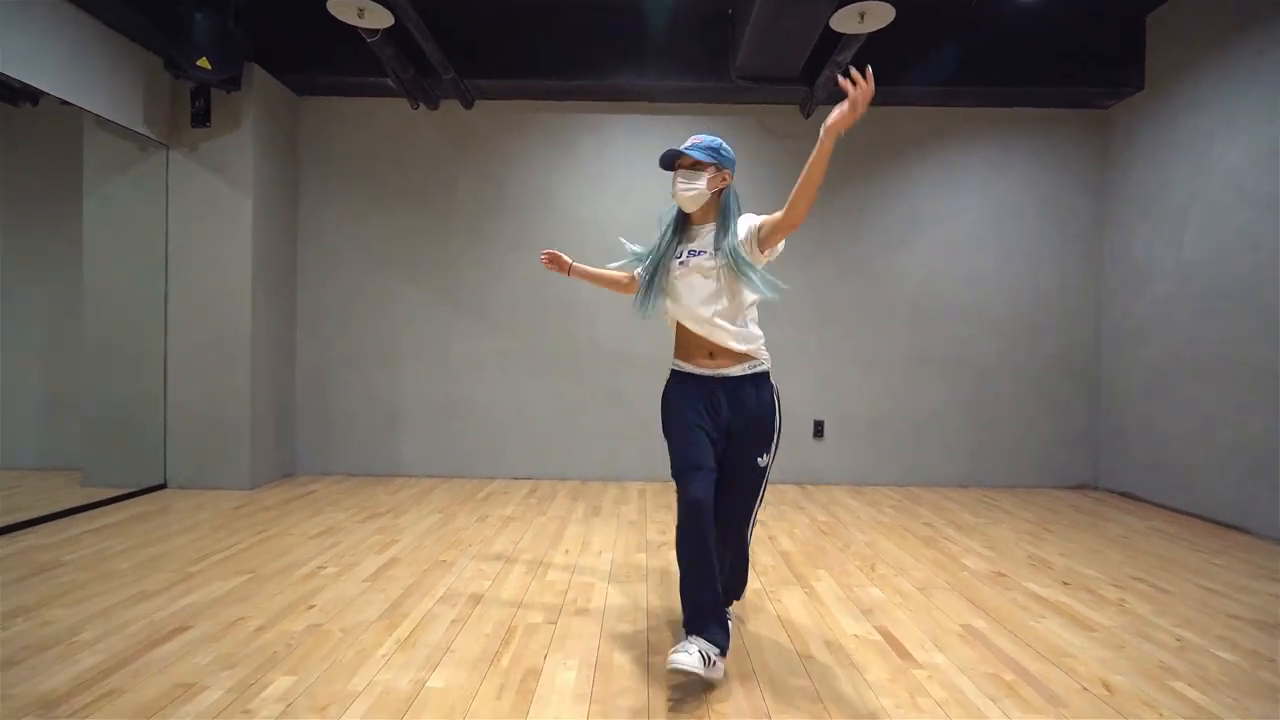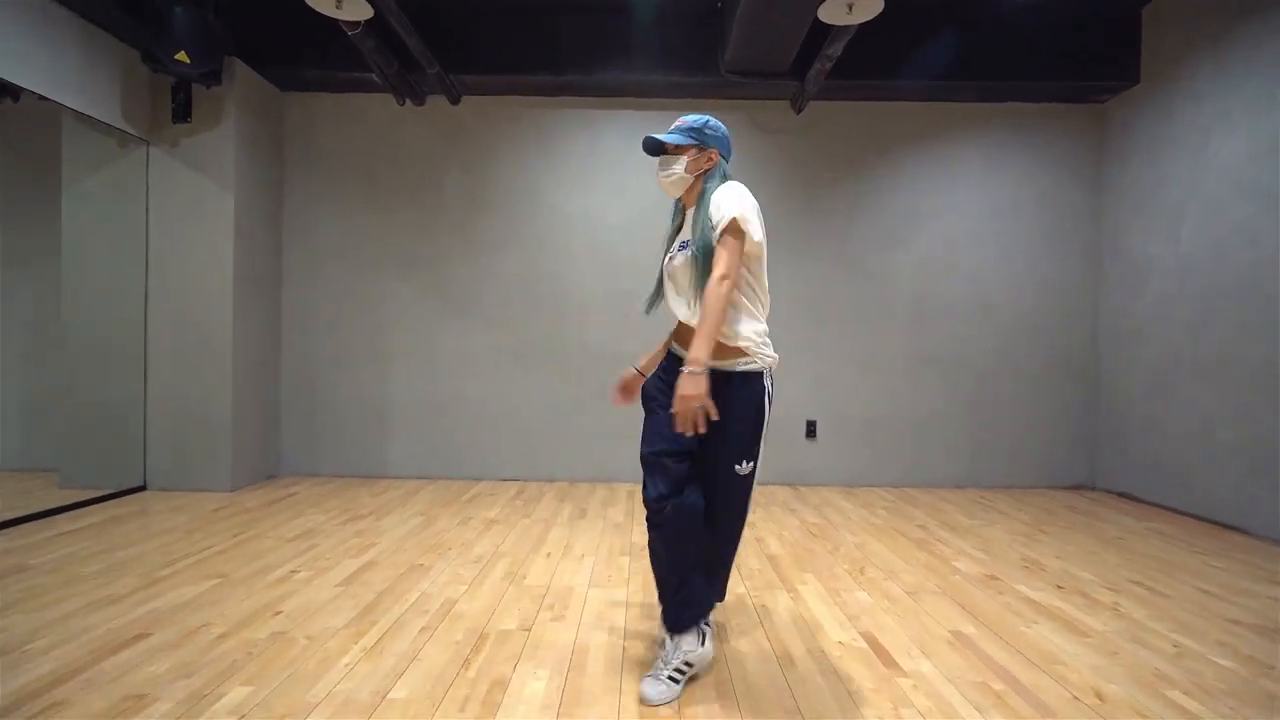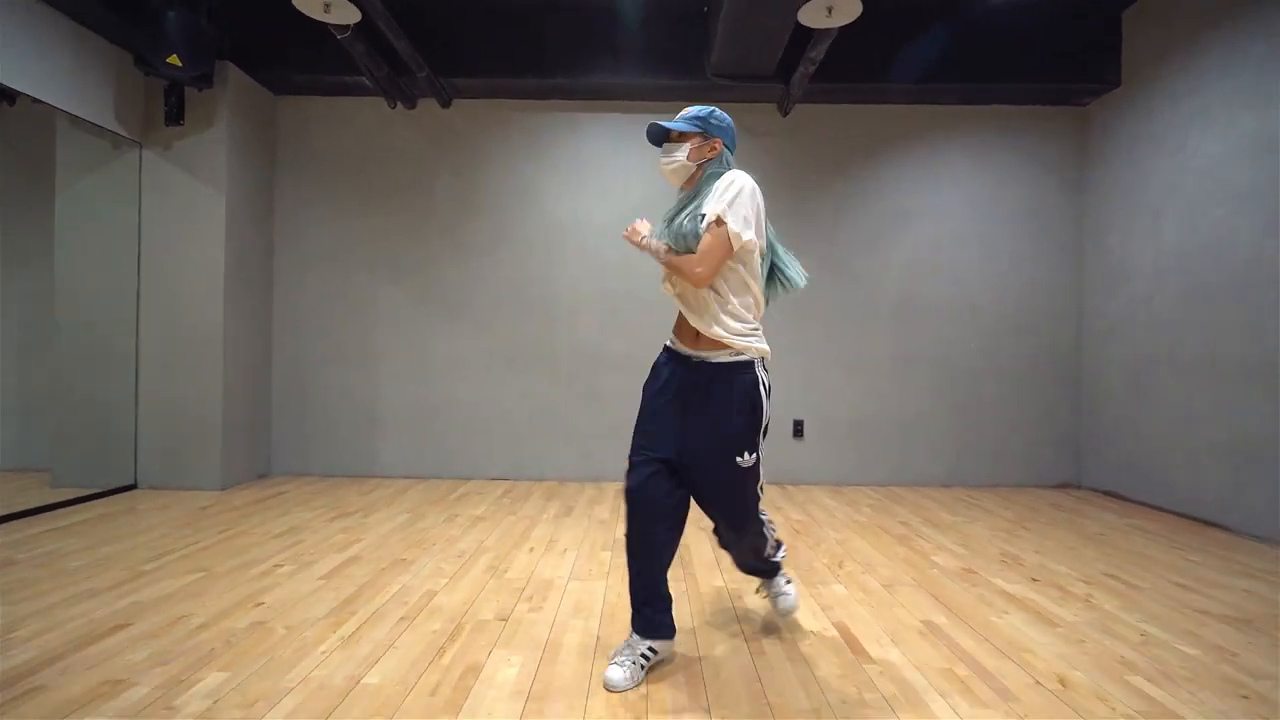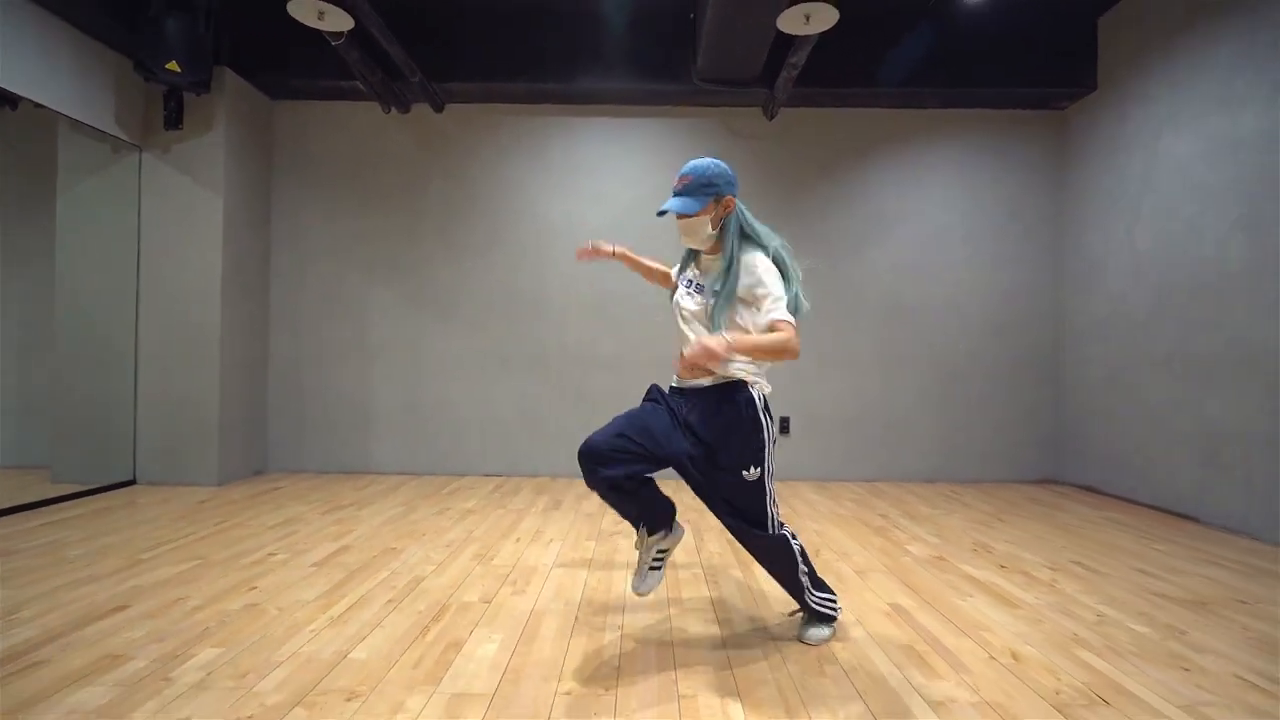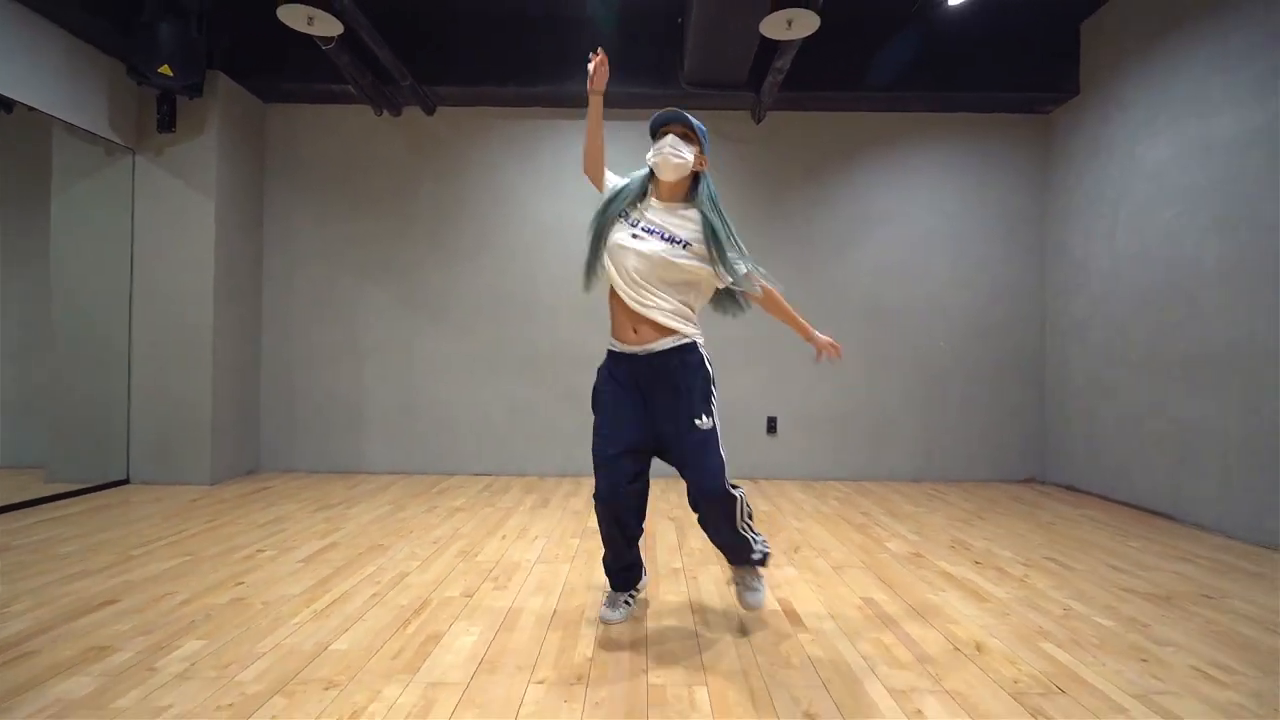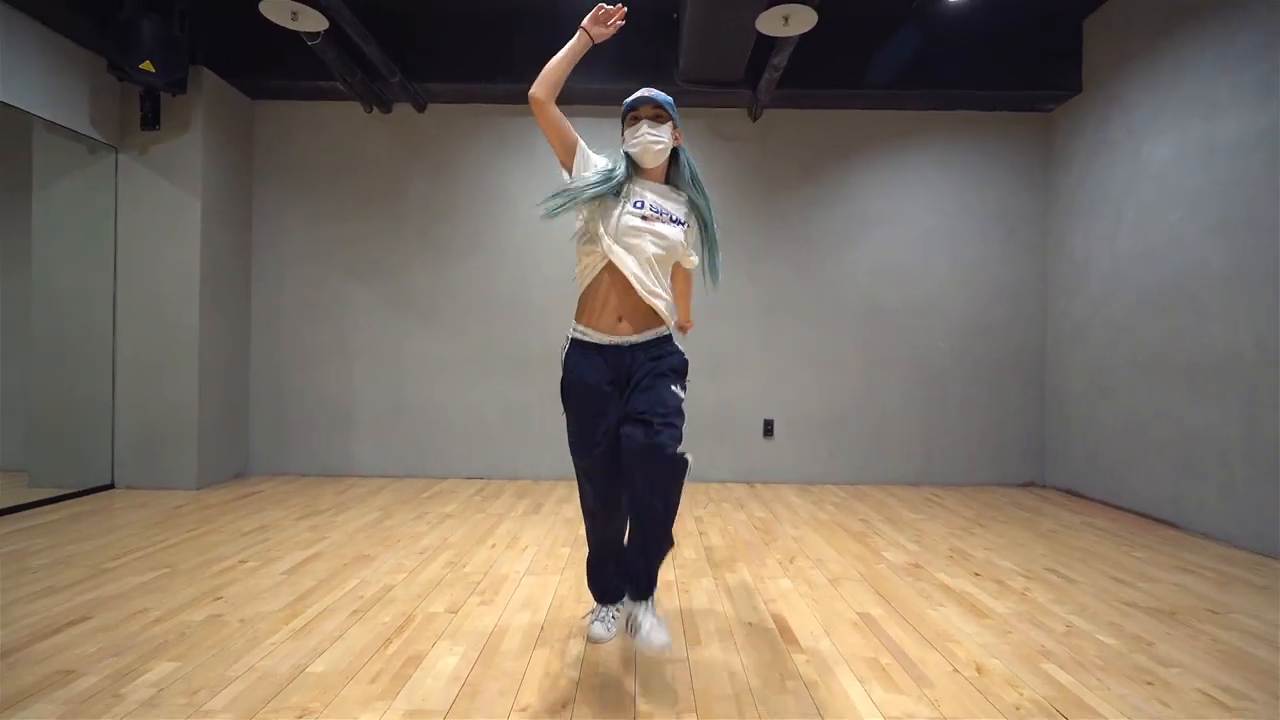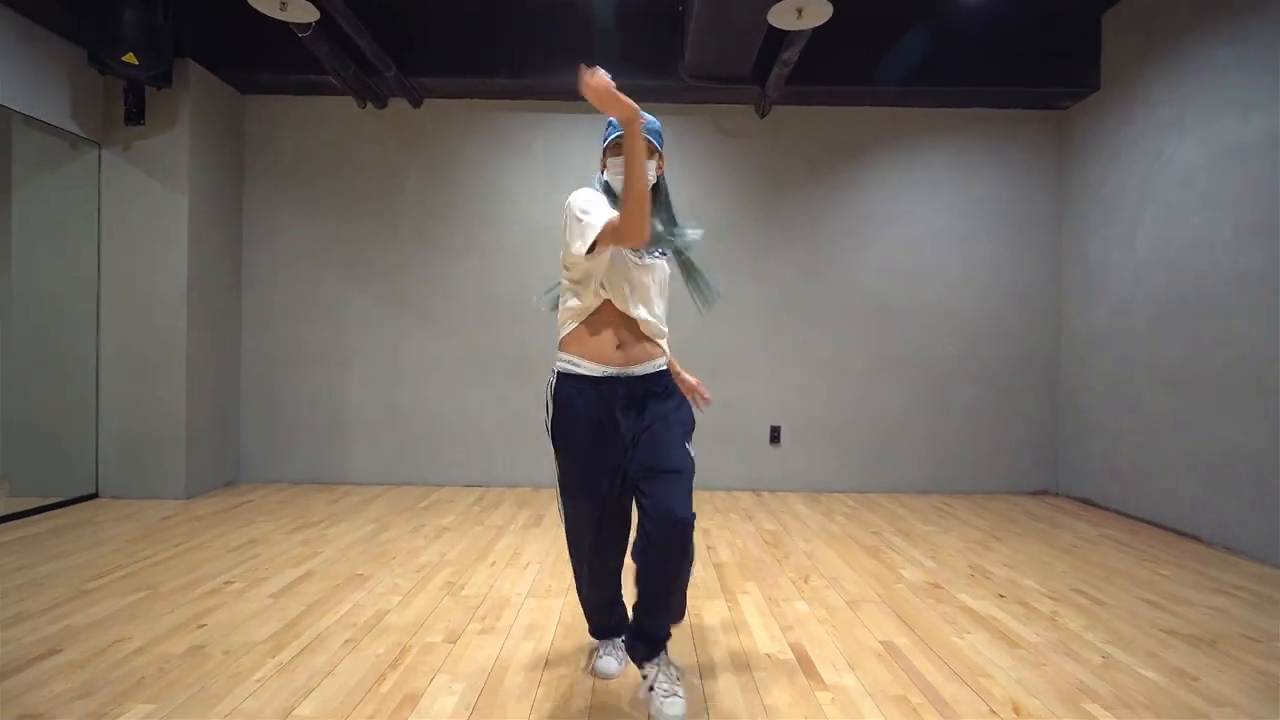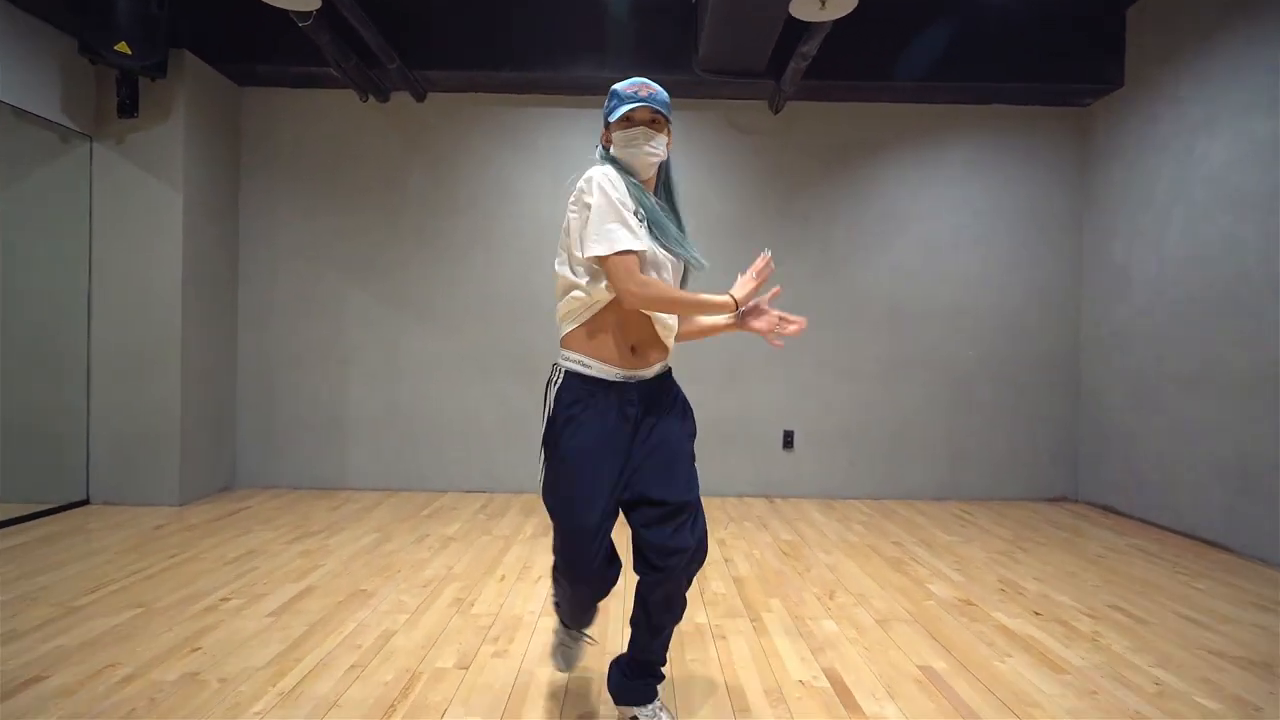
dt=0.2s
person 1, frame 1
left shoulder: (748, 232)
right shoulder: (670, 241)
left elbow: (794, 211)
right elbow: (633, 281)
left wrist: (834, 129)
right wrist: (576, 269)
left hip: (749, 391)
right hip: (690, 390)
left knee: (735, 513)
right knee: (698, 505)
left ankle: (715, 612)
right ankle: (705, 637)
person 1, frame 2
left shoulder: (730, 195)
right shoulder: (686, 227)
left elbow: (724, 279)
left wrist: (696, 369)
right wrist: (644, 368)
left hip: (737, 387)
right hip: (676, 382)
left knee: (721, 517)
right knee: (668, 504)
left ankle: (697, 619)
right ankle: (685, 637)
person 1, frame 3
left shoulder: (735, 188)
right shoulder: (696, 208)
left elbow: (700, 275)
left wrist: (652, 246)
left hip: (732, 378)
right hip: (678, 370)
left knee: (731, 505)
right knee: (649, 494)
left ankle: (768, 569)
right ankle: (649, 635)
person 1, frame 4
left shoulder: (754, 267)
right shoulder: (697, 263)
left elbow: (788, 342)
left wrist: (726, 345)
right wrist: (619, 254)
left hip: (734, 408)
right hip: (682, 401)
left knee: (758, 523)
right knee: (600, 455)
left ankle: (819, 606)
right ankle: (659, 529)
person 1, frame 5
left shoulder: (706, 228)
right shoulder: (626, 201)
left elbow: (753, 286)
right elbow: (594, 167)
left wrist: (808, 331)
right wrist: (596, 97)
left hip: (678, 367)
right hip: (621, 371)
left knee: (708, 484)
right knee: (615, 494)
left ankle: (745, 558)
right ankle: (623, 587)
person 1, frame 6
left shoulder: (686, 207)
right shoulder: (599, 178)
right elbow: (540, 100)
left wrist: (684, 311)
left hip: (653, 357)
right hip: (591, 360)
left knee: (659, 459)
right knee: (601, 487)
left ankle: (640, 595)
right ankle: (609, 595)
person 1, frame 7
left shoulder: (654, 237)
right shoulder: (584, 205)
right elbow: (631, 229)
left wrist: (674, 369)
right wrist: (625, 119)
left hip: (653, 393)
right hip: (584, 393)
left knee: (670, 522)
right knee: (595, 533)
left ankle: (652, 650)
right ankle: (609, 632)
person 1, frame 8
left shoulder: (660, 216)
right shoulder: (600, 186)
right elbow: (629, 291)
left wrist: (739, 321)
right wrist: (726, 303)
left hip: (655, 398)
right hip: (588, 394)
left knee: (676, 547)
right knee: (585, 554)
right ankle: (573, 622)
